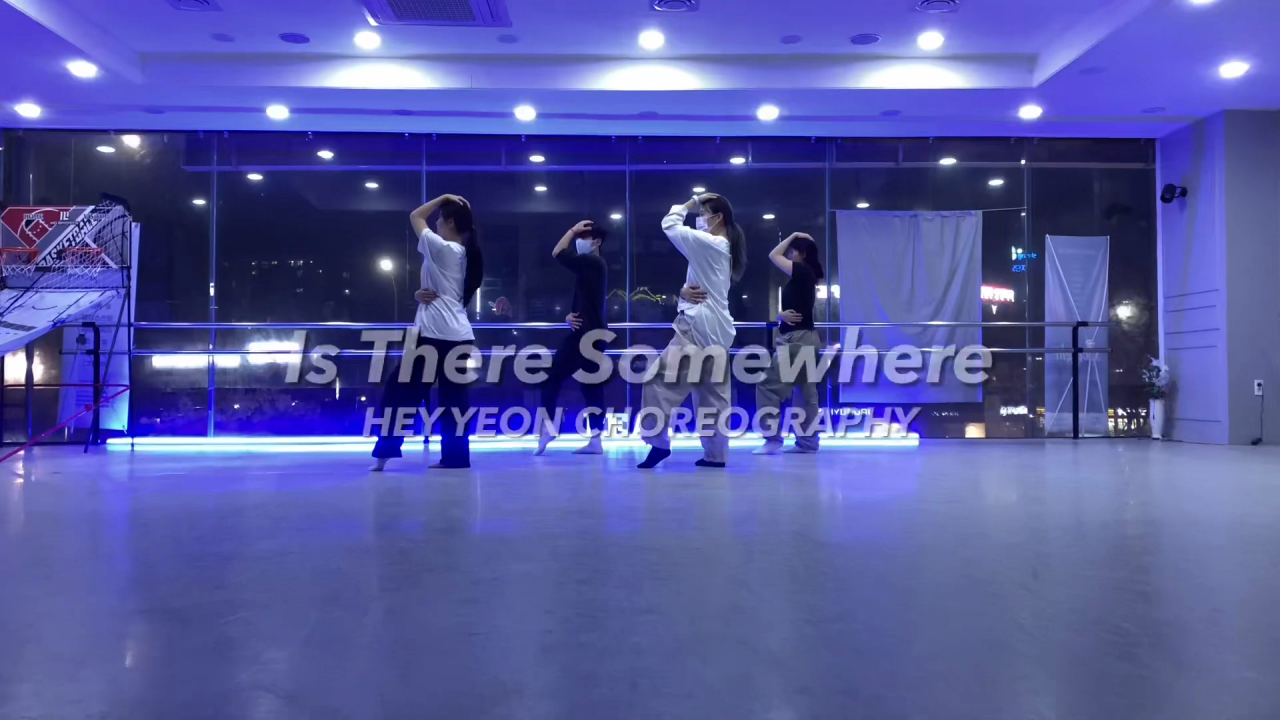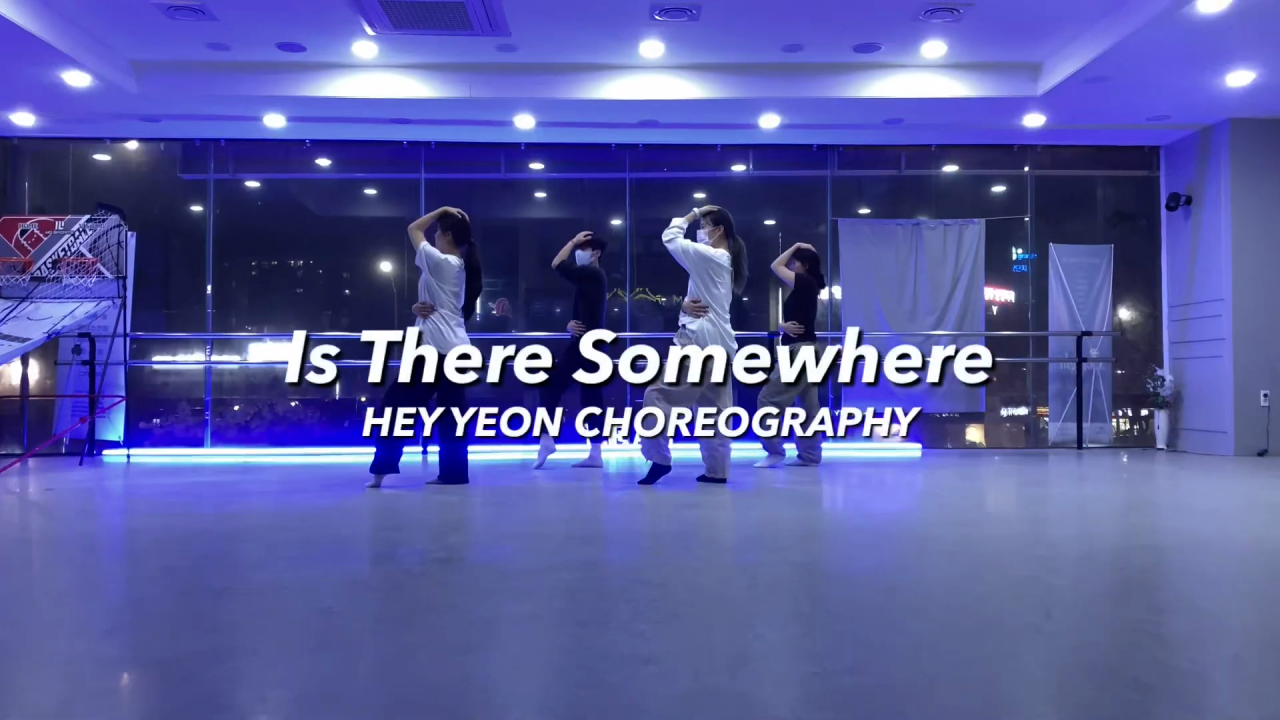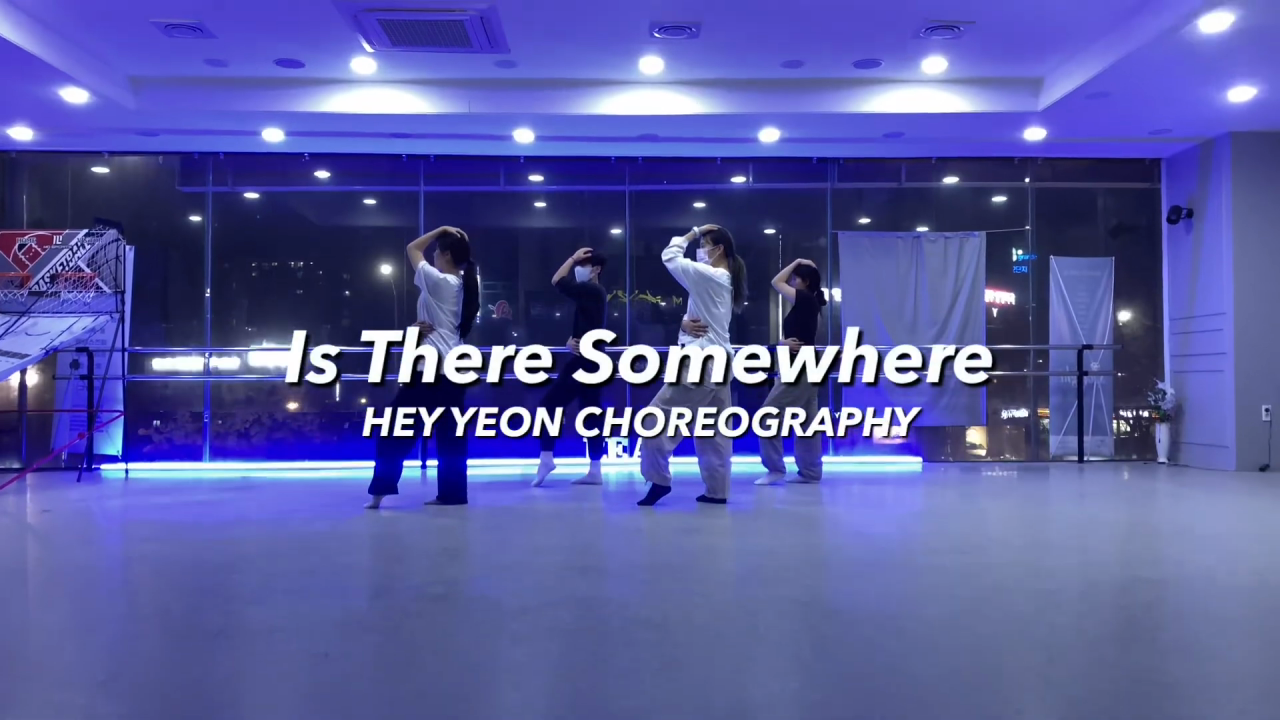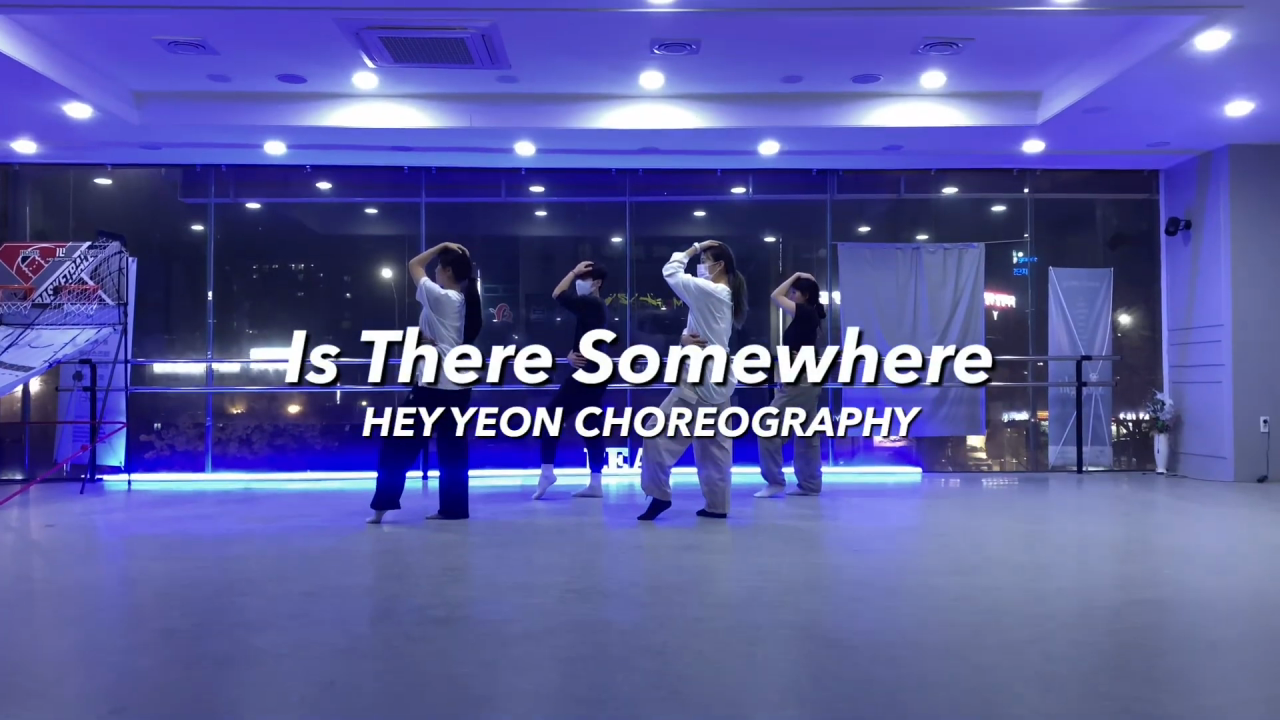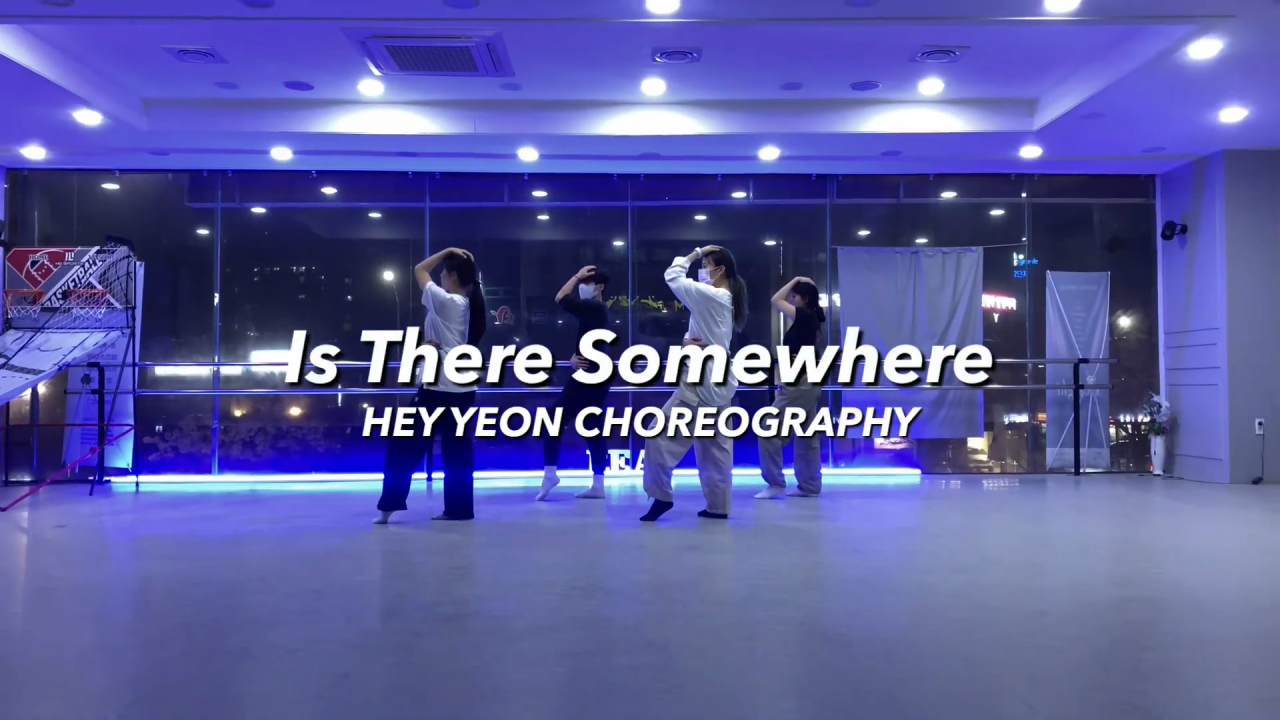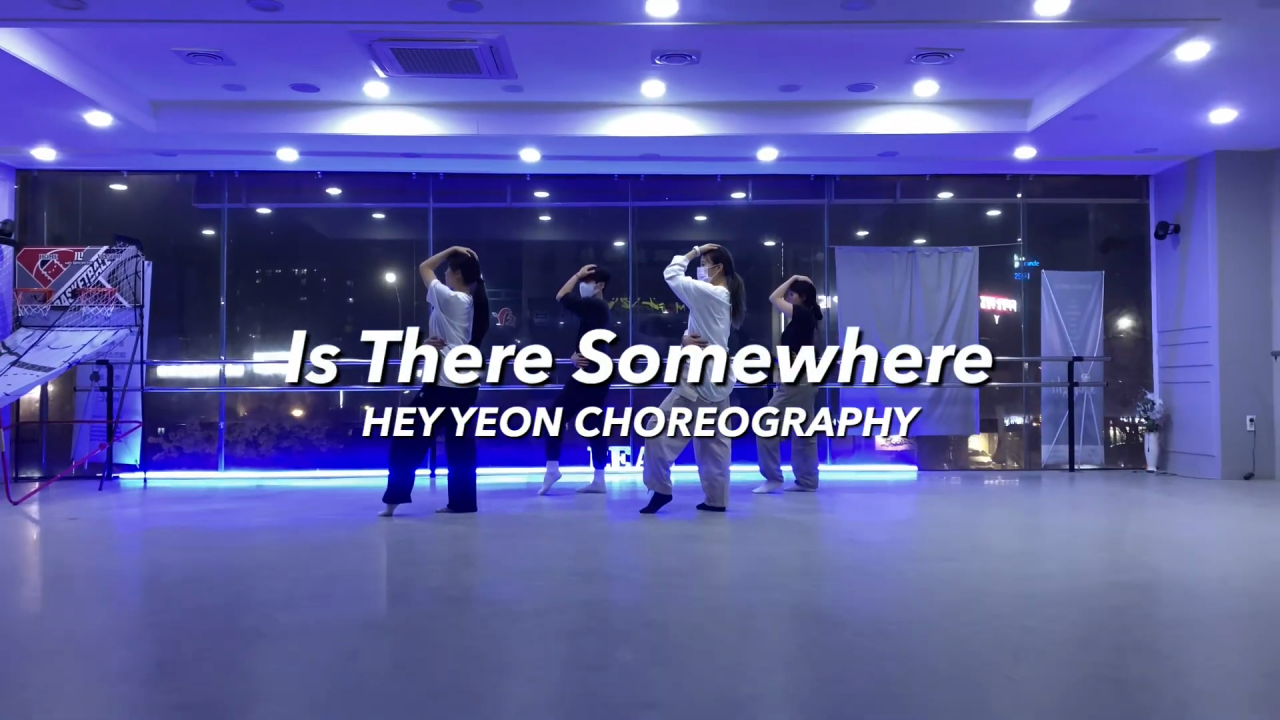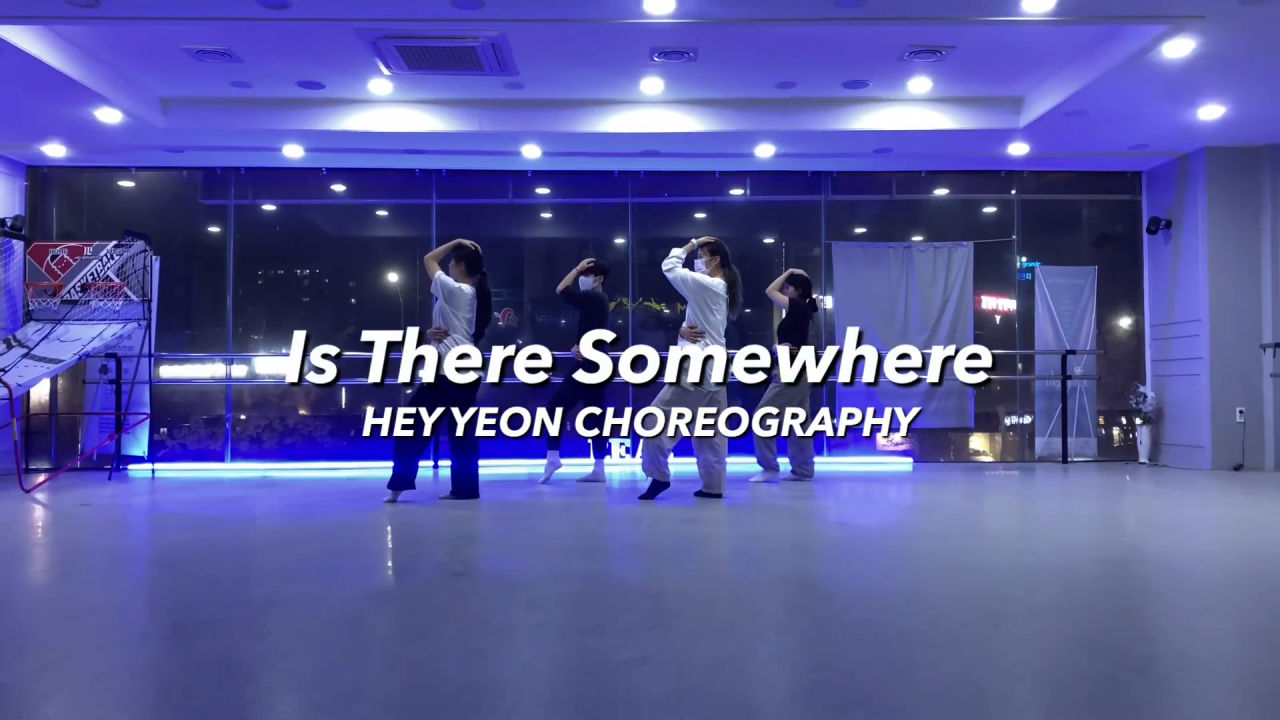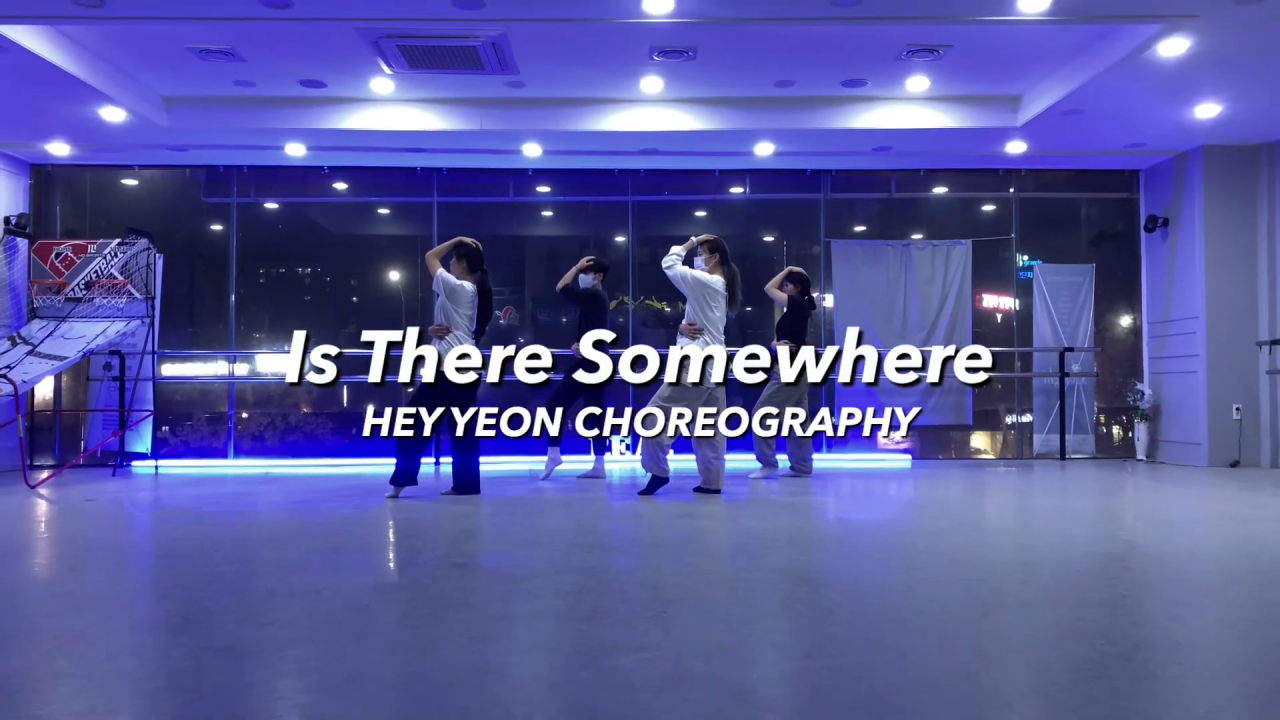
dt=0.3s
person 1, frame 1
left shoulder: (440, 248)
right shoulder: (465, 254)
left elbow: (415, 216)
left wrist: (443, 198)
right wrist: (421, 295)
left hip: (436, 335)
right hip: (459, 335)
left knee: (399, 391)
right knee: (453, 399)
left ankle: (385, 453)
right ankle: (454, 457)
person 1, frame 2
left shoulder: (438, 261)
right shoulder: (463, 267)
left elbow: (413, 229)
left wrist: (442, 211)
right wrist: (420, 308)
left hip: (434, 349)
right hip: (457, 349)
left knee: (397, 406)
right knee: (451, 413)
left ankle: (383, 469)
right ankle: (453, 472)
person 1, frame 3
left shoulder: (436, 281)
right shoulder: (462, 285)
left elbow: (413, 248)
left wrist: (441, 230)
right wrist: (419, 327)
right knee: (450, 432)
left ankle: (381, 491)
right ankle: (451, 492)
person 1, frame 4
left shoulder: (438, 297)
right shoulder: (464, 301)
left elbow: (414, 264)
left wrist: (442, 246)
right wrist: (423, 343)
left hip: (435, 384)
right hip: (458, 384)
left knee: (399, 443)
right knee: (452, 448)
left ankle: (383, 505)
right ankle: (453, 507)
person 1, frame 5
left shoulder: (444, 301)
right shoulder: (469, 305)
left elbow: (419, 269)
left wrist: (447, 251)
right wrist: (429, 346)
left hip: (440, 387)
right hip: (463, 387)
left knee: (404, 444)
right knee: (456, 450)
left ankle: (390, 506)
right ankle: (458, 508)
person 1, frame 6
left shoulder: (448, 298)
right shoulder: (472, 303)
left elbow: (425, 267)
left wrist: (452, 250)
right wrist: (434, 343)
left hip: (444, 382)
right hip: (465, 382)
left knee: (408, 438)
right knee: (459, 443)
left ankle: (395, 499)
right ankle: (462, 500)
person 1, frame 7
left shoulder: (453, 290)
right shoulder: (475, 294)
left elbow: (429, 259)
left wrist: (456, 243)
right wrist: (435, 334)
left hip: (447, 372)
right knee: (461, 432)
left ankle: (400, 485)
right ankle: (464, 487)
person 1, frame 8
left shoulder: (454, 287)
right shoulder: (476, 292)
left elbow: (430, 257)
left wrist: (457, 240)
right wrist: (436, 330)
right knee: (462, 428)
left ankle: (401, 481)
right ankle: (466, 483)
person 2, frame 1
left shoulder: (707, 244)
right shoulder: (725, 249)
left elbow: (669, 224)
left wrist: (693, 201)
left hip: (699, 329)
right hip: (718, 330)
left knee: (658, 381)
right knee: (714, 396)
left ankle: (659, 442)
right ankle: (716, 455)
person 2, frame 2
left shoulder: (708, 257)
right shoulder: (726, 262)
left elbow: (670, 238)
left wrist: (694, 213)
right wrist: (686, 304)
left hip: (700, 342)
right hip: (719, 343)
left knee: (658, 396)
right knee: (715, 411)
left ankle: (660, 459)
right ankle: (717, 470)
person 2, frame 3
left shoulder: (708, 276)
right shoulder: (726, 280)
left elbow: (670, 257)
left wrist: (694, 232)
right wrist: (687, 322)
left ankle: (659, 480)
right ankle: (717, 490)
person 2, frame 4
left shoulder: (709, 291)
right shoulder: (726, 297)
left elbow: (671, 272)
left wrist: (694, 248)
right wrist: (685, 338)
left hip: (700, 379)
right hip: (718, 378)
left knee: (659, 433)
right knee: (714, 445)
left ankle: (659, 494)
right ankle: (717, 505)
person 2, frame 5
left shoulder: (710, 296)
right shoulder: (727, 300)
left elbow: (672, 276)
left wrist: (696, 253)
right wrist: (687, 341)
left hip: (701, 382)
right hip: (719, 382)
left knee: (660, 435)
right knee: (715, 447)
left ankle: (661, 495)
right ankle: (718, 505)
person 2, frame 6
left shoulder: (708, 293)
right shoulder: (725, 298)
left elbow: (671, 274)
left wrist: (695, 251)
right wrist: (686, 338)
left hip: (700, 378)
left knee: (659, 429)
right knee: (713, 442)
left ankle: (660, 489)
right ankle: (716, 498)
person 2, frame 7
left shoulder: (705, 285)
right shoulder: (722, 289)
left elbow: (669, 266)
left wrist: (692, 244)
left ankle: (659, 475)
right ankle: (713, 486)
person 2, frame 8
left shoulder: (704, 282)
right shoulder: (721, 287)
left elbow: (669, 264)
left wrist: (692, 242)
left ankle: (658, 471)
right ankle: (712, 481)
person 3, frame 1
left shoulder: (591, 262)
right shoulder: (592, 266)
left elbow: (557, 253)
left wrist: (573, 229)
right wrist: (570, 315)
left hip: (585, 333)
right hip: (593, 333)
left knee: (552, 375)
right knee: (592, 386)
left ankle: (547, 428)
right ankle: (595, 441)
person 3, frame 2
left shoulder: (591, 274)
right shoulder: (592, 278)
left elbow: (557, 264)
left wrist: (573, 241)
right wrist: (570, 325)
left knee: (550, 388)
right knee: (592, 398)
left ankle: (546, 440)
right ankle: (595, 454)
person 3, frame 3
left shoulder: (591, 290)
right shoulder: (591, 294)
left elbow: (557, 280)
right elbow: (580, 330)
left wrist: (573, 258)
right wrist: (571, 343)
left hip: (584, 361)
right hip: (592, 362)
left knee: (549, 404)
right knee: (591, 414)
left ankle: (546, 458)
right ankle: (595, 471)
person 3, frame 4
left shoulder: (591, 303)
right shoulder: (594, 307)
left elbow: (558, 294)
right elbow: (581, 343)
left wrist: (574, 271)
right wrist: (571, 355)
right knee: (592, 428)
left ankle: (547, 472)
right ankle: (595, 483)
person 3, frame 5
left shoulder: (594, 307)
right shoulder: (596, 311)
left elbow: (561, 298)
left wrist: (577, 276)
right wrist: (574, 358)
right knee: (594, 430)
left ankle: (550, 473)
right ankle: (598, 484)
person 3, frame 6
left shoulder: (594, 305)
right shoulder: (598, 308)
left elbow: (561, 297)
left wrist: (577, 274)
right wrist: (575, 356)
right knee: (594, 426)
left ankle: (552, 468)
right ankle: (599, 480)
person 3, frame 7
left shoulder: (594, 298)
right shoulder: (597, 302)
left elbow: (561, 290)
left wrist: (577, 268)
right wrist: (576, 348)
left knee: (555, 407)
right knee: (594, 417)
left ankle: (553, 457)
right ankle: (599, 469)
person 3, frame 8
left shoulder: (593, 295)
right shoulder: (597, 299)
left elbow: (561, 288)
left wrist: (577, 266)
right wrist: (576, 346)
left knee: (556, 404)
right knee: (594, 414)
left ankle: (553, 454)
right ankle: (599, 465)
person 4, frame 1
left shoulder: (803, 272)
right shoulder: (803, 277)
left elbow: (773, 255)
right elbow: (792, 306)
left wrist: (793, 236)
right wrist: (781, 315)
left hip: (797, 339)
right hip: (804, 339)
left knee: (767, 386)
right knee: (807, 394)
left ankle: (773, 438)
right ankle: (807, 442)
person 4, frame 2
left shoulder: (806, 283)
right shoulder: (805, 288)
left elbow: (776, 266)
right elbow: (793, 318)
left wrist: (796, 246)
right wrist: (784, 327)
left hip: (799, 352)
left knee: (768, 400)
right knee: (808, 406)
left ankle: (775, 452)
right ankle: (810, 455)
person 4, frame 3
left shoulder: (806, 299)
right shoulder: (805, 305)
left elbow: (776, 282)
right elbow: (794, 334)
left wrist: (796, 262)
right wrist: (784, 343)
right knee: (807, 422)
left ankle: (775, 469)
right ankle: (810, 471)
person 4, frame 4
left shoulder: (806, 312)
right shoulder: (806, 317)
left elbow: (776, 296)
right elbow: (790, 349)
left wrist: (796, 276)
left hip: (799, 383)
right hip: (806, 381)
right knee: (807, 435)
left ankle: (775, 482)
right ankle: (810, 484)
person 4, frame 5
left shoulder: (806, 316)
right shoulder: (807, 320)
left elbow: (776, 300)
right elbow: (789, 351)
left wrist: (796, 280)
left hip: (799, 384)
right hip: (806, 384)
right knee: (807, 437)
left ankle: (775, 483)
right ankle: (809, 485)
person 4, frame 6
left shoulder: (803, 314)
right shoulder: (805, 319)
left elbow: (774, 298)
right elbow: (786, 349)
left wrist: (793, 278)
left hip: (796, 381)
right hip: (804, 380)
left ankle: (773, 478)
right ankle: (807, 480)
person 4, frame 7
left shoulder: (798, 307)
right shoulder: (800, 312)
left elbow: (770, 291)
right elbow: (782, 341)
left wrist: (789, 272)
right wrist: (778, 348)
right hip: (799, 372)
left ankle: (769, 468)
right ankle: (803, 470)
person 4, frame 8
left shoulder: (798, 304)
right shoulder: (797, 310)
left elbow: (769, 288)
right elbow: (778, 339)
left wrist: (787, 269)
right wrist: (776, 345)
left knee: (761, 413)
left ankle: (768, 464)
right ankle: (801, 466)
